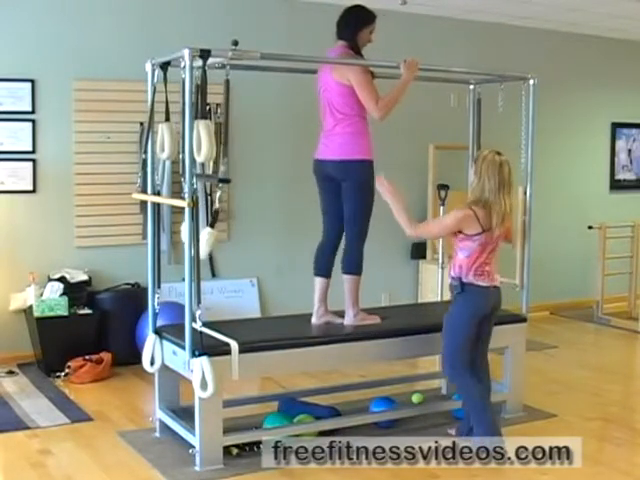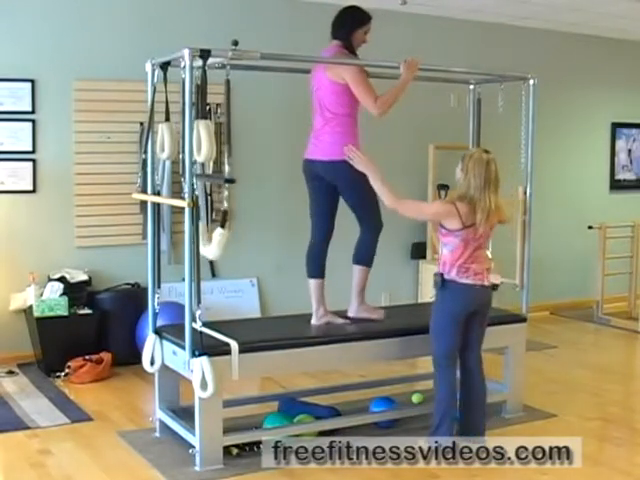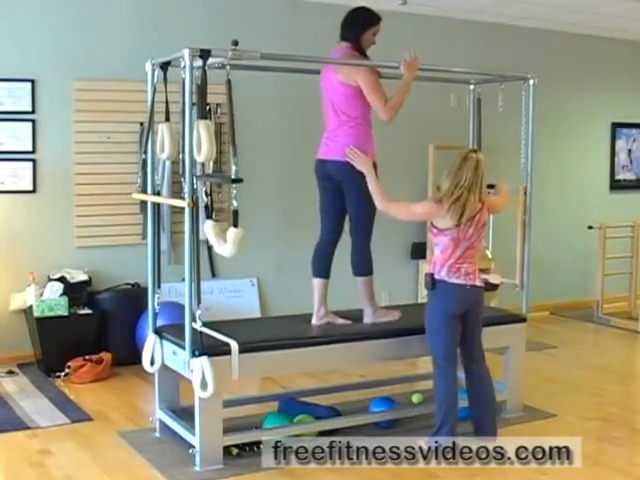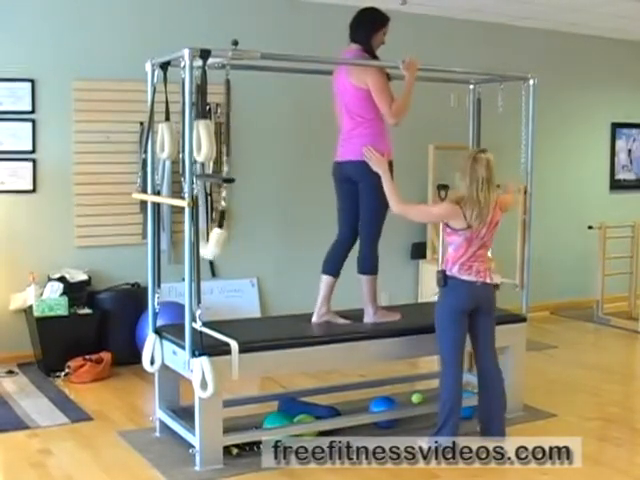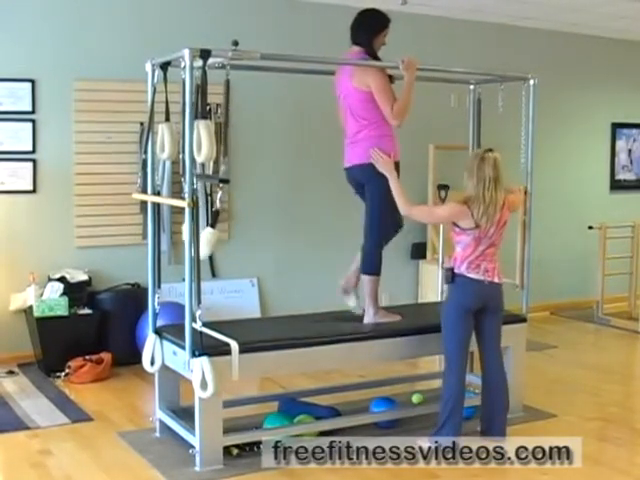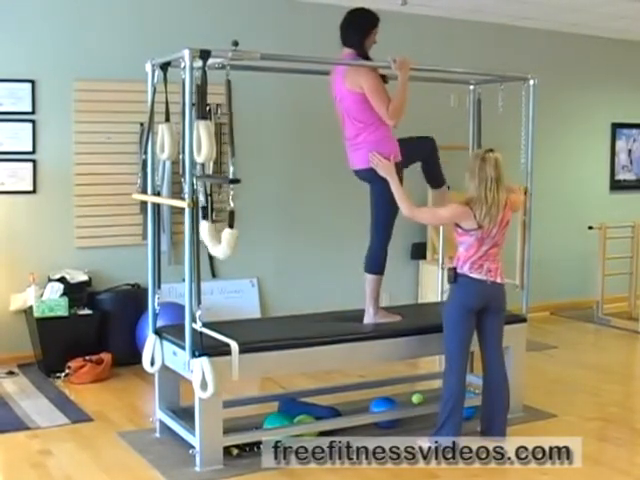
dt=0.4s
person 1, frame 1
left shoulder: (327, 64)
right shoulder: (352, 63)
right elbow: (378, 110)
right wrist: (406, 79)
left hip: (325, 160)
right hip: (352, 160)
left knee: (332, 234)
right knee: (355, 235)
left ankle: (320, 310)
right ankle: (353, 312)
person 1, frame 2
left shoulder: (320, 64)
right shoulder: (346, 63)
right elbow: (377, 107)
right wrist: (406, 77)
left hip: (314, 160)
right hip: (340, 159)
left knee: (320, 234)
right knee: (371, 225)
left ankle: (319, 310)
right ankle: (357, 303)
person 1, frame 3
left shoulder: (329, 66)
right shoulder: (358, 66)
right elbow: (386, 112)
right wrist: (407, 78)
left hip: (326, 160)
right hip: (352, 161)
left knee: (329, 235)
right knee: (361, 236)
left ankle: (320, 310)
right ankle: (370, 310)
person 1, frame 4
left shoulder: (341, 69)
right shoulder: (369, 68)
right elbow: (393, 116)
right wrist: (410, 79)
left hip: (343, 162)
right hip: (370, 160)
left knee: (346, 234)
right knee: (369, 236)
left ankle: (322, 307)
right ankle: (372, 310)
person 1, frame 5
left shoulder: (343, 71)
right shoulder: (371, 70)
right elbow: (395, 118)
right wrist: (409, 79)
left hip: (353, 163)
left knee: (387, 224)
right knee: (376, 234)
left ankle: (352, 278)
right ankle: (372, 310)
person 1, frame 6
left shoulder: (338, 72)
right shoulder: (363, 71)
right elbow: (392, 118)
right wrist: (403, 78)
left hip: (360, 160)
right hip: (380, 160)
left knee: (427, 144)
right knee: (380, 235)
left ankle: (443, 201)
right ankle: (372, 311)
person 2, frame 1
left shoulder: (466, 215)
right shoulder: (502, 214)
left elbow: (413, 230)
right elbow: (509, 239)
left wrist: (390, 196)
left hip: (469, 294)
right hip: (491, 293)
left knee: (455, 366)
right knee: (476, 362)
left ankle: (487, 434)
right ankle: (473, 430)
person 2, frame 2
left shoulder: (448, 210)
right shoulder: (492, 211)
left elbow: (394, 204)
right elbow: (505, 216)
left wrist: (370, 171)
right wrist: (493, 198)
left hip: (454, 292)
right hip: (482, 292)
left knee: (445, 366)
right knee: (472, 363)
left ankle: (443, 438)
right ankle: (472, 433)
person 2, frame 3
left shoulder: (438, 209)
right shoulder: (483, 207)
left elbow: (384, 205)
right elbow: (503, 199)
left wrist: (368, 171)
right wrist: (503, 189)
left hip: (446, 292)
right hip: (473, 291)
left knee: (445, 367)
right knee: (476, 362)
left ankle: (444, 440)
right ankle: (487, 432)
person 2, frame 4
left shoulder: (453, 210)
right shoulder: (496, 206)
left elbow: (400, 208)
right elbow: (511, 196)
left wrist: (383, 172)
right wrist: (510, 189)
left hip: (456, 289)
right hip: (485, 290)
left knee: (452, 366)
right knee: (488, 361)
left ankle: (445, 439)
right ankle: (495, 433)
person 2, frame 5
left shoulder: (461, 210)
right shoulder: (504, 206)
left elbow: (408, 210)
right elbow: (518, 196)
left wrist: (390, 174)
right wrist: (514, 190)
left hip: (464, 288)
right hip: (492, 289)
left knee: (455, 365)
right knee: (492, 361)
left ankle: (446, 438)
right ankle: (495, 433)
person 2, frame 6
left shoulder: (464, 211)
right shoulder: (507, 205)
left elbow: (411, 212)
right elbow: (518, 195)
left wrist: (391, 176)
right wrist: (513, 189)
left hip: (466, 288)
right hip: (495, 289)
left knee: (456, 365)
right knee: (494, 361)
left ankle: (447, 437)
right ankle: (495, 433)
